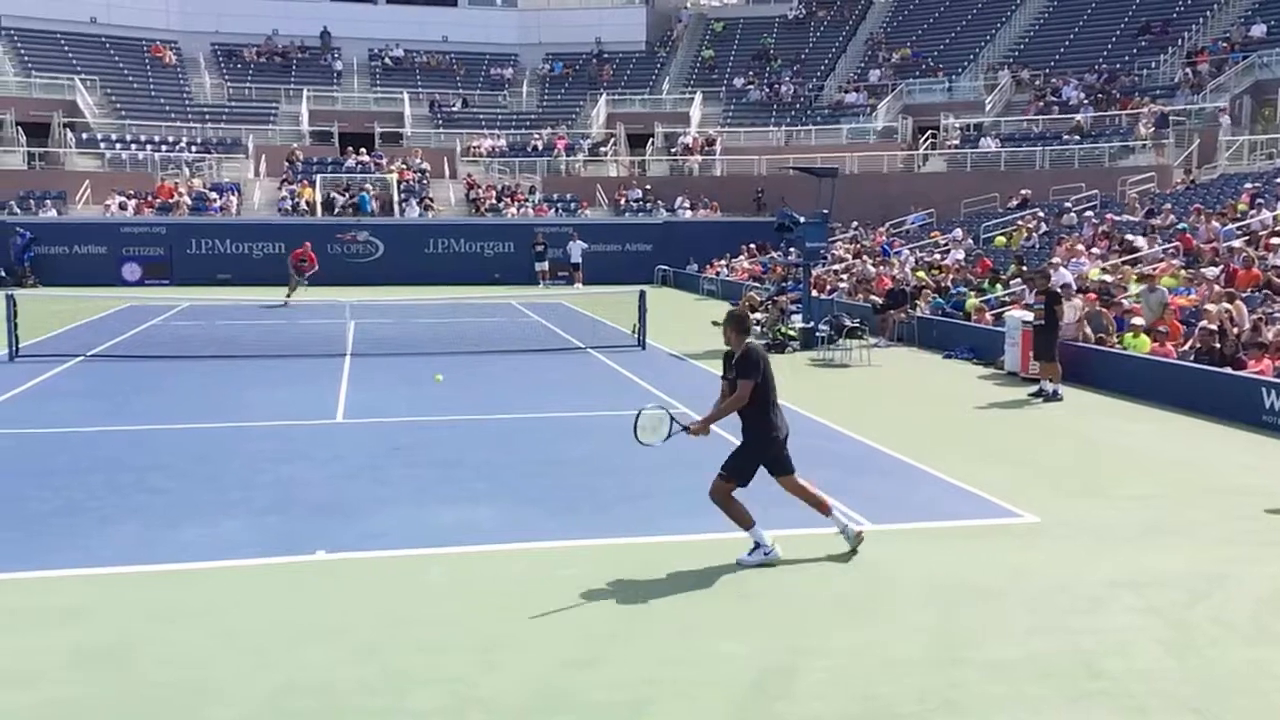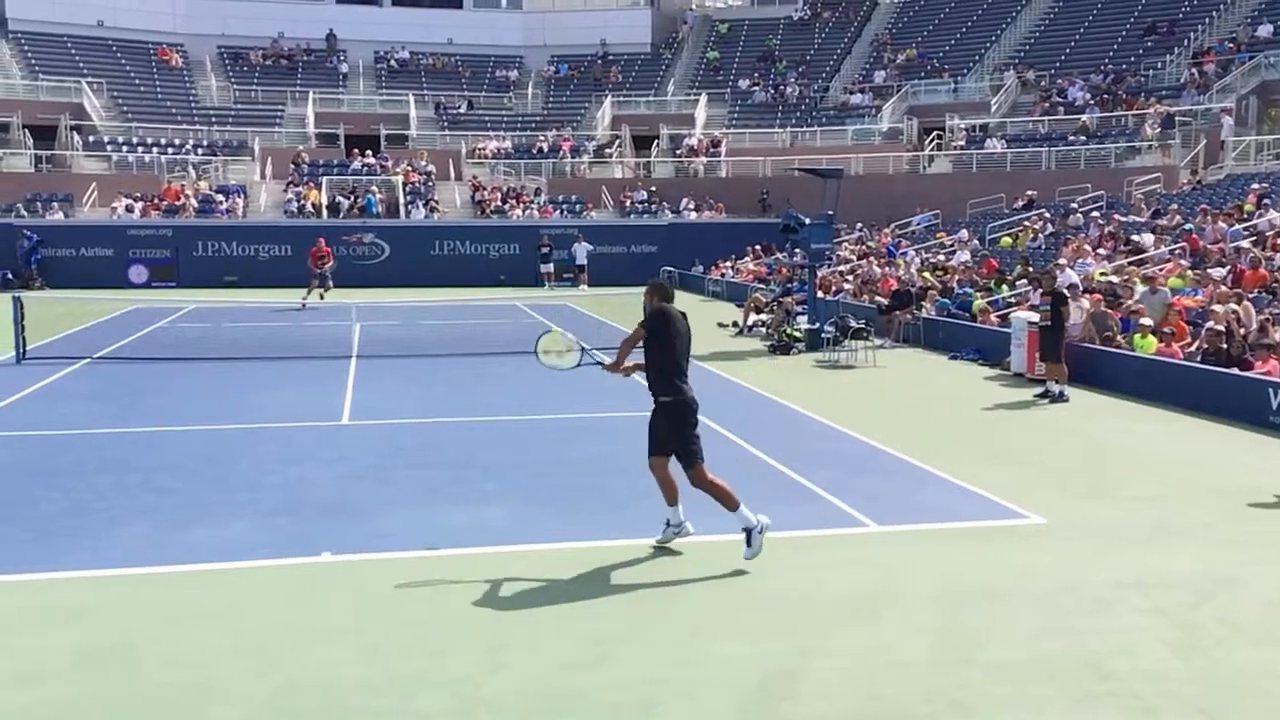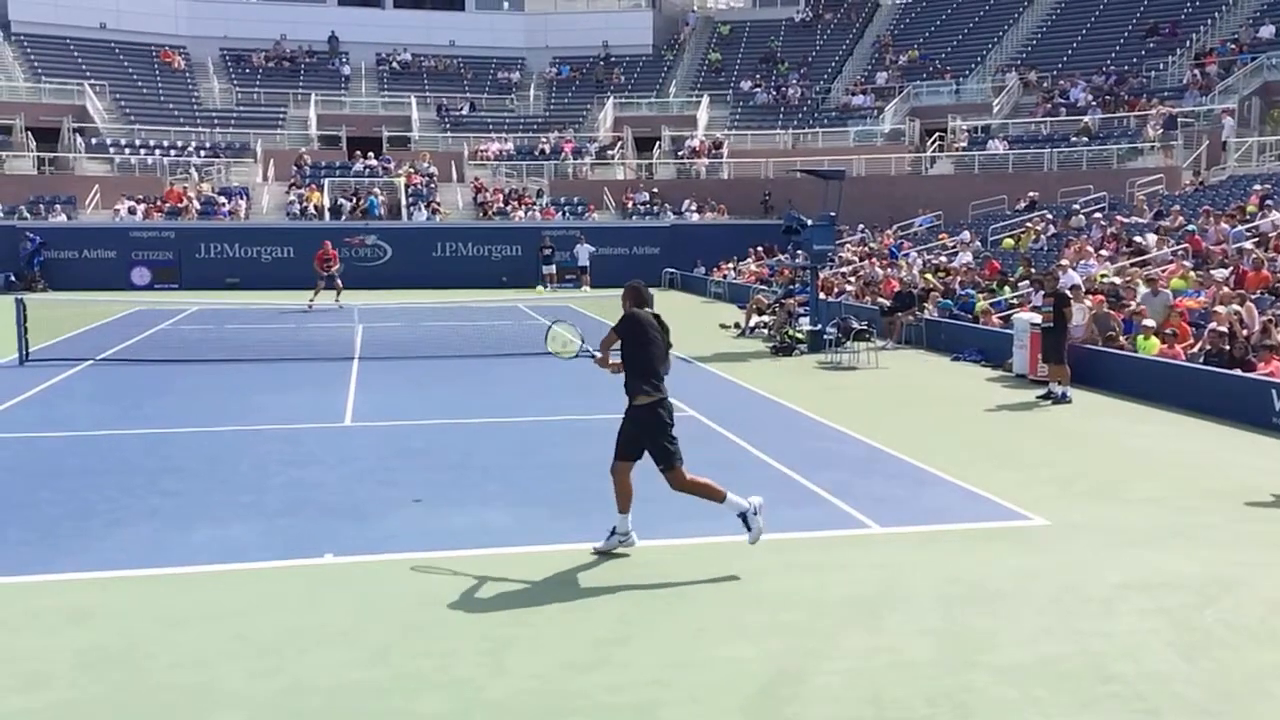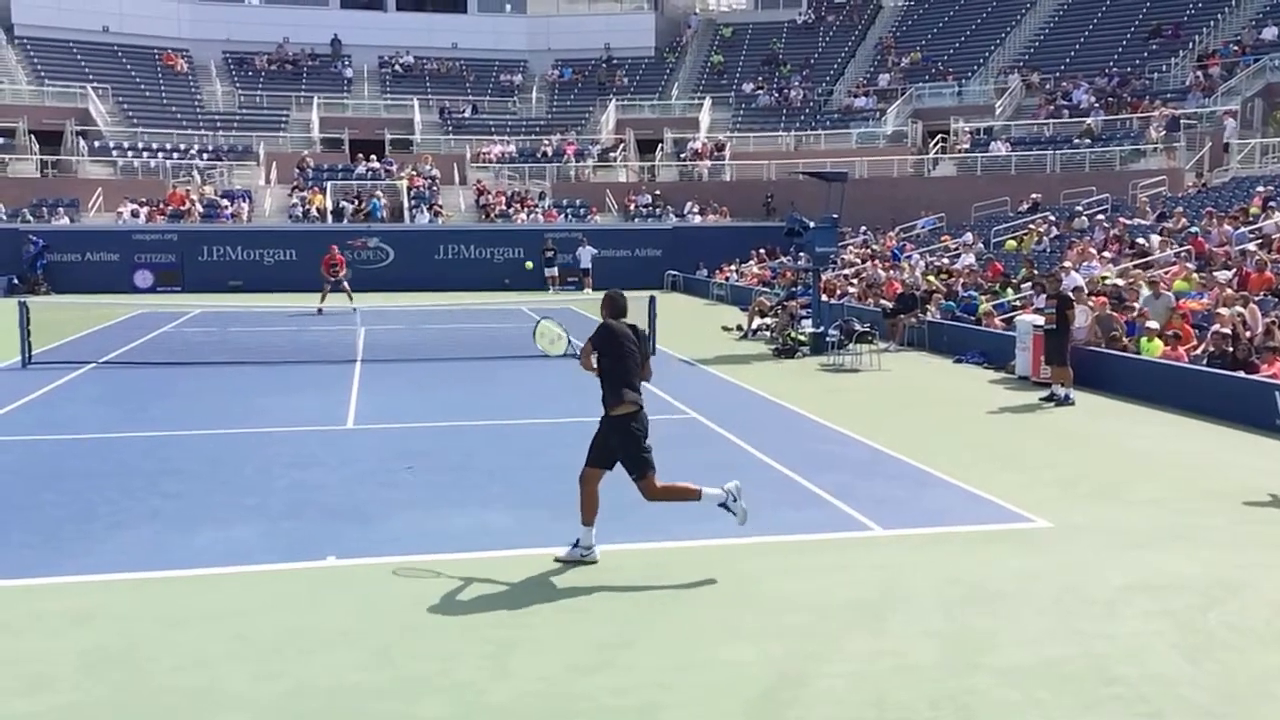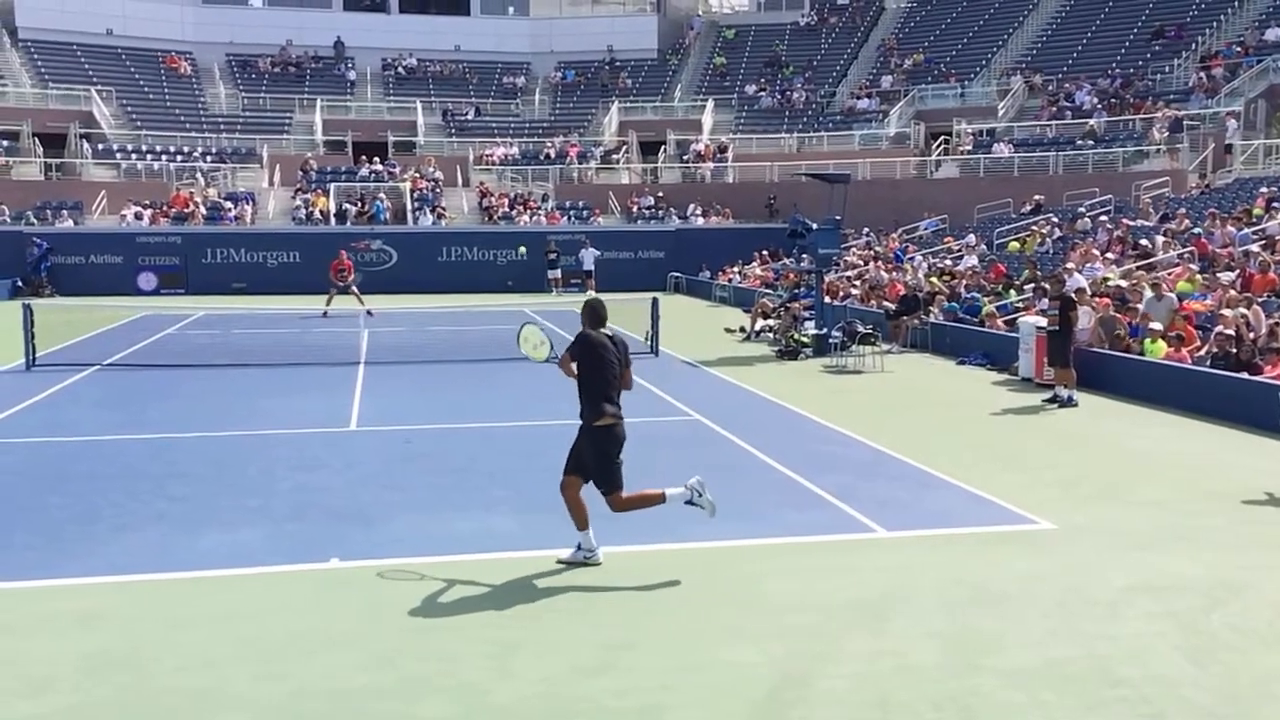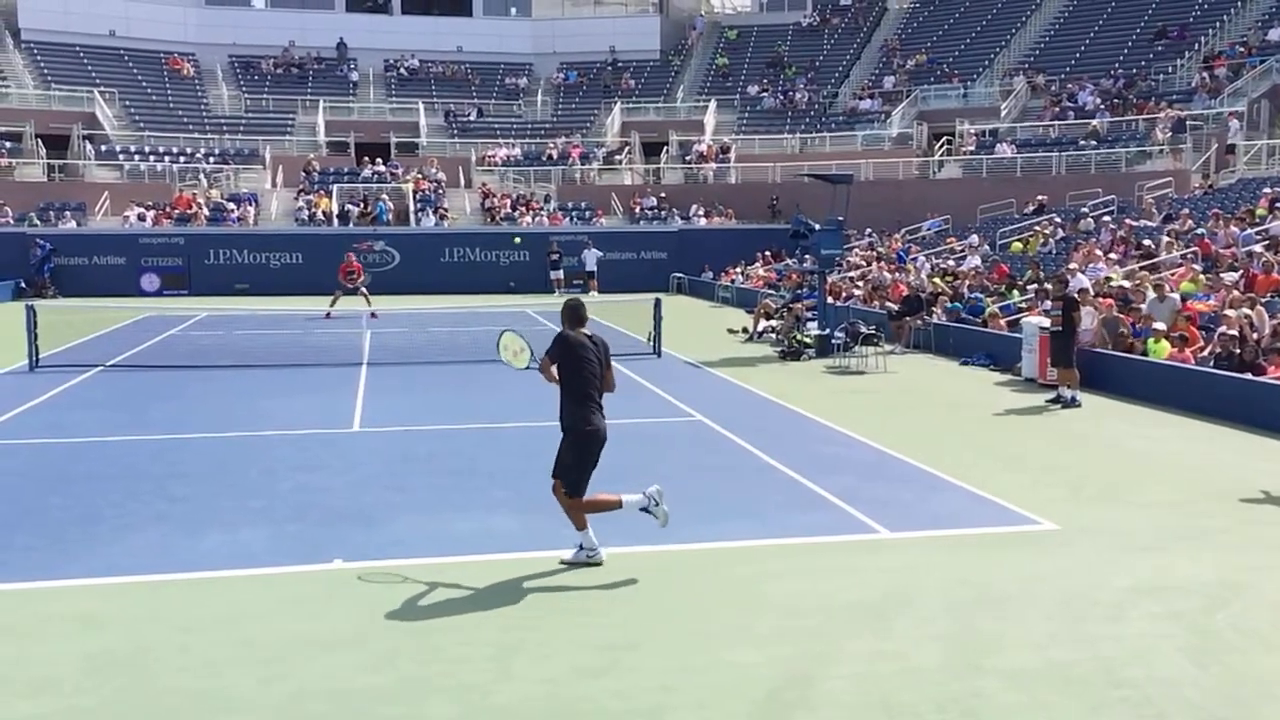
dt=0.5s
person 1, frame 1
left shoulder: (749, 353)
right shoulder: (732, 357)
left elbow: (741, 398)
right elbow: (726, 396)
left wrist: (707, 420)
right wrist: (708, 418)
left hip: (760, 436)
right hip: (772, 432)
left knee: (718, 491)
right knee: (794, 485)
left ankle: (764, 546)
right ankle: (846, 527)
person 1, frame 2
left shoulder: (661, 313)
right shoulder: (676, 320)
left elbow: (629, 343)
left wrist: (618, 364)
right wrist: (637, 367)
left hip: (675, 405)
right hip: (666, 403)
left knee: (698, 476)
right knee: (657, 464)
left ankle: (752, 523)
right ankle: (677, 523)
person 1, frame 3
left shoulder: (632, 318)
right shoulder: (659, 324)
left elbow: (605, 345)
left wrist: (605, 360)
right wrist: (627, 364)
left hip: (652, 410)
right hip: (638, 409)
left knee: (679, 480)
right knee: (619, 470)
left ankle: (745, 508)
right ankle: (622, 532)
person 1, frame 4
left shoulder: (608, 329)
right shoulder: (638, 334)
left elbow: (585, 355)
right elbow: (646, 374)
left wrist: (591, 366)
left hip: (627, 421)
right hip: (614, 420)
left knee: (651, 489)
right knee: (588, 478)
left ankle: (723, 496)
right ankle: (586, 546)
person 1, frame 5
left shoulder: (586, 339)
right shoulder: (619, 343)
left elbow: (564, 363)
right elbow: (627, 383)
left wrist: (576, 373)
left hip: (603, 430)
right hip: (594, 429)
left knee: (617, 501)
right knee: (568, 486)
left ankle: (687, 493)
right ankle: (588, 548)
person 1, frame 6
left shoulder: (565, 339)
right shoulder: (600, 343)
left elbow: (544, 367)
right elbow: (609, 385)
left wrist: (557, 379)
left hip: (583, 430)
right hip: (590, 427)
left knee: (575, 503)
right knee: (560, 489)
left ankle: (644, 500)
right ankle: (590, 548)
